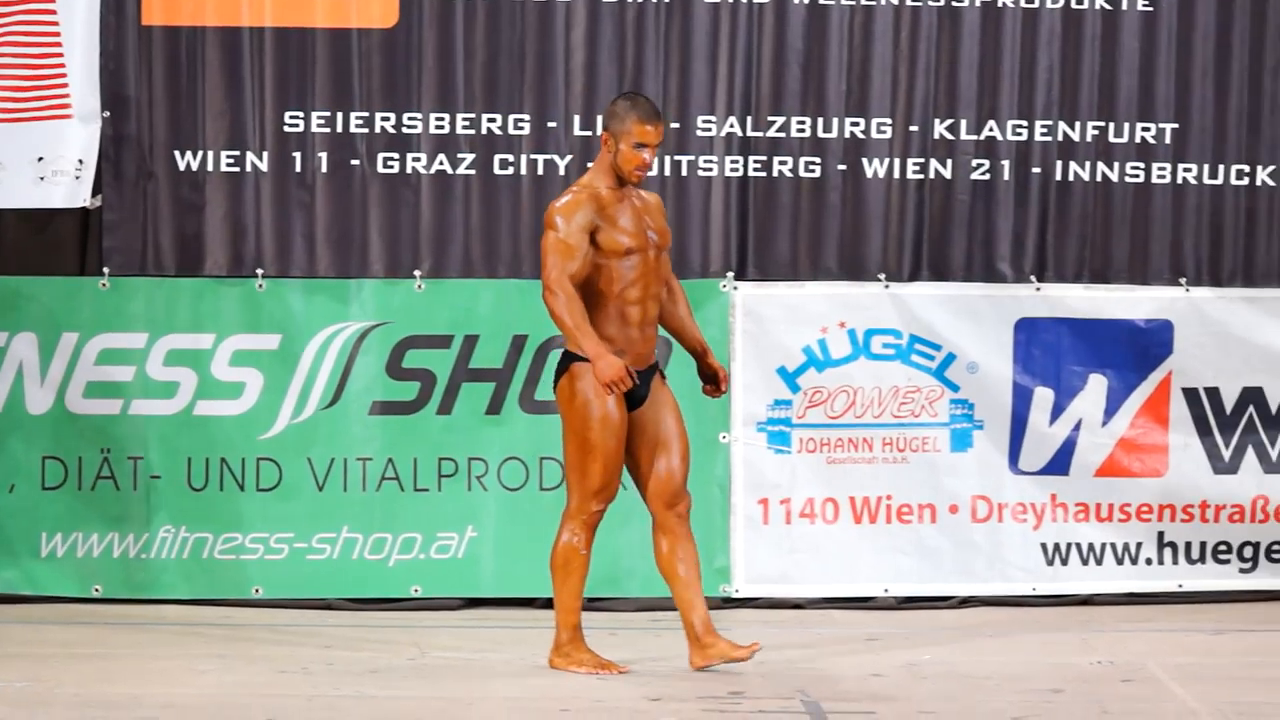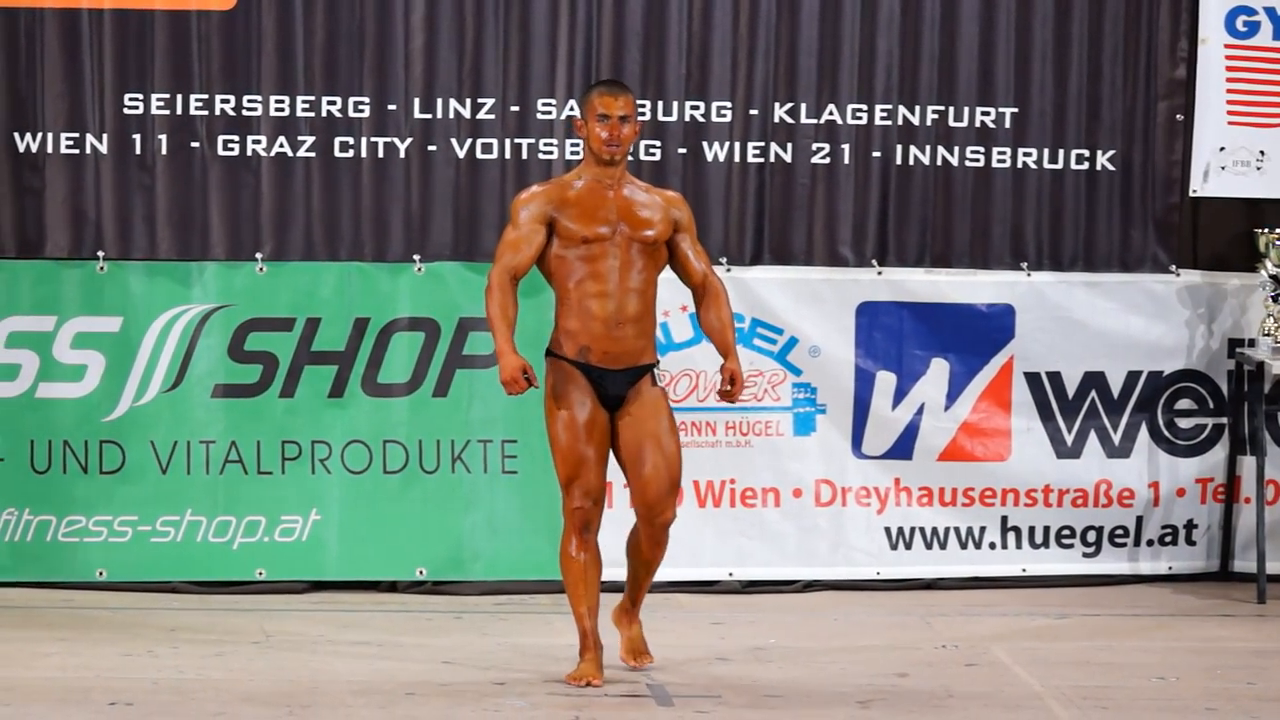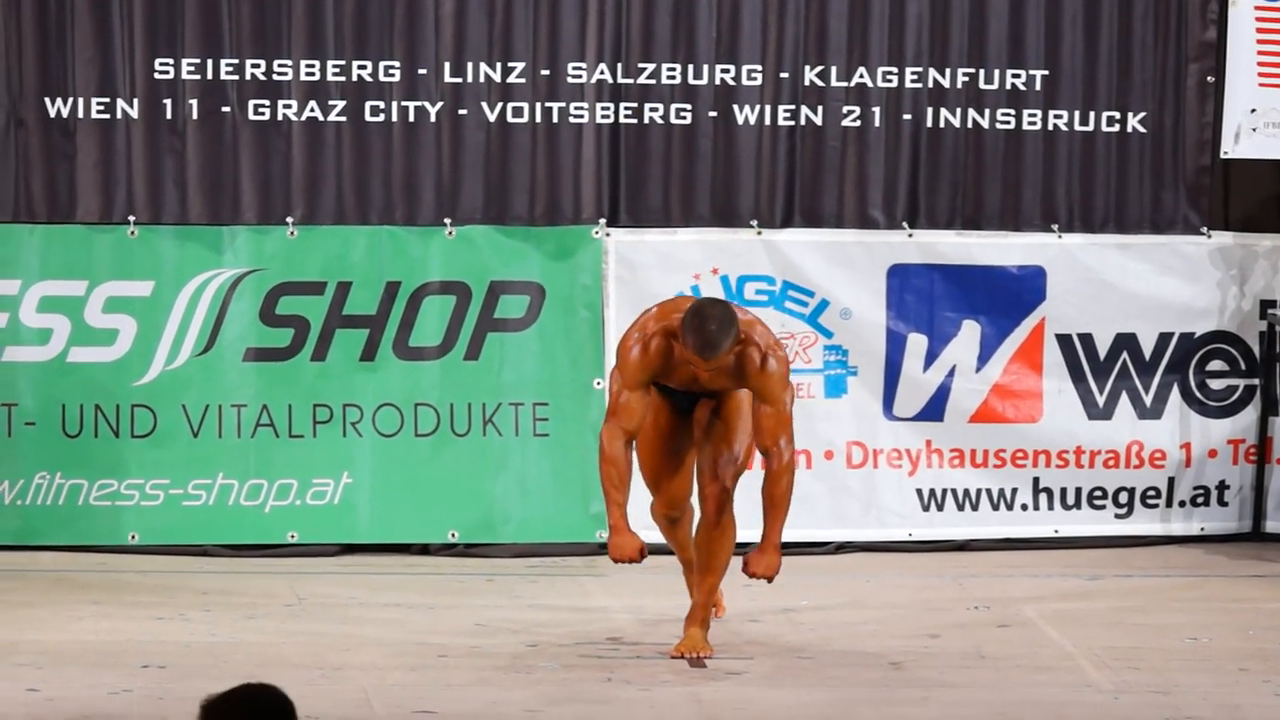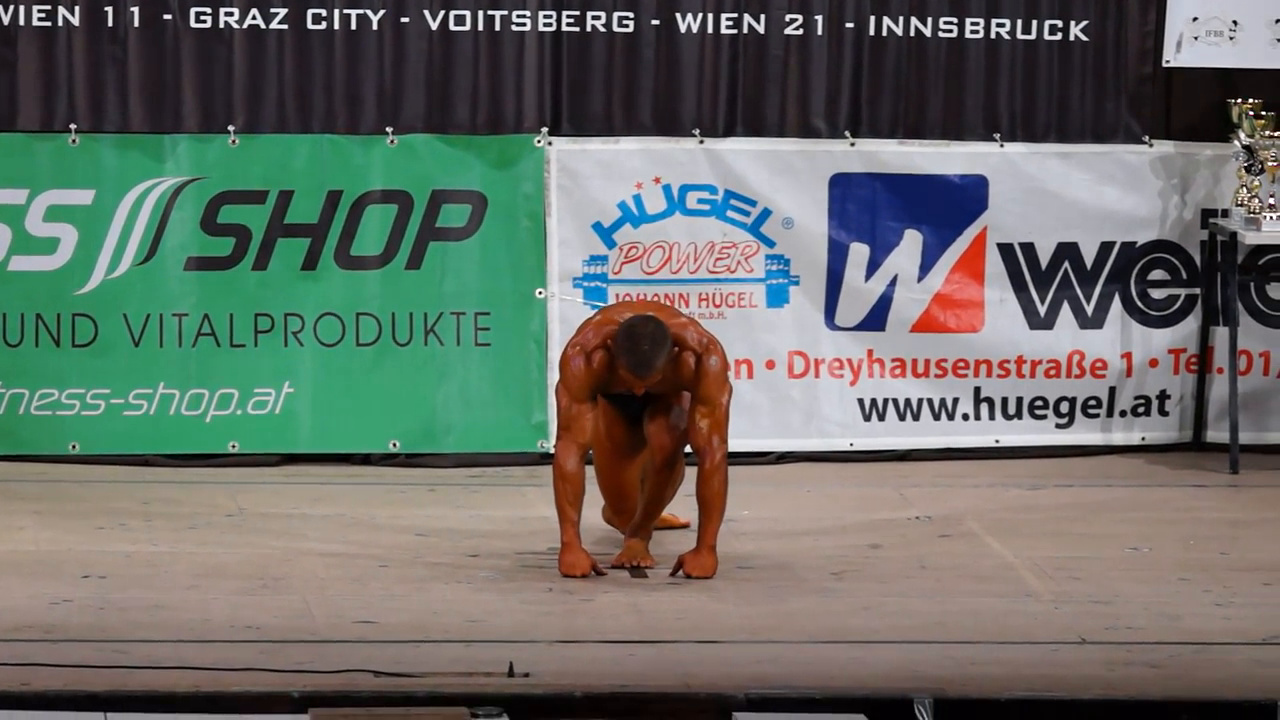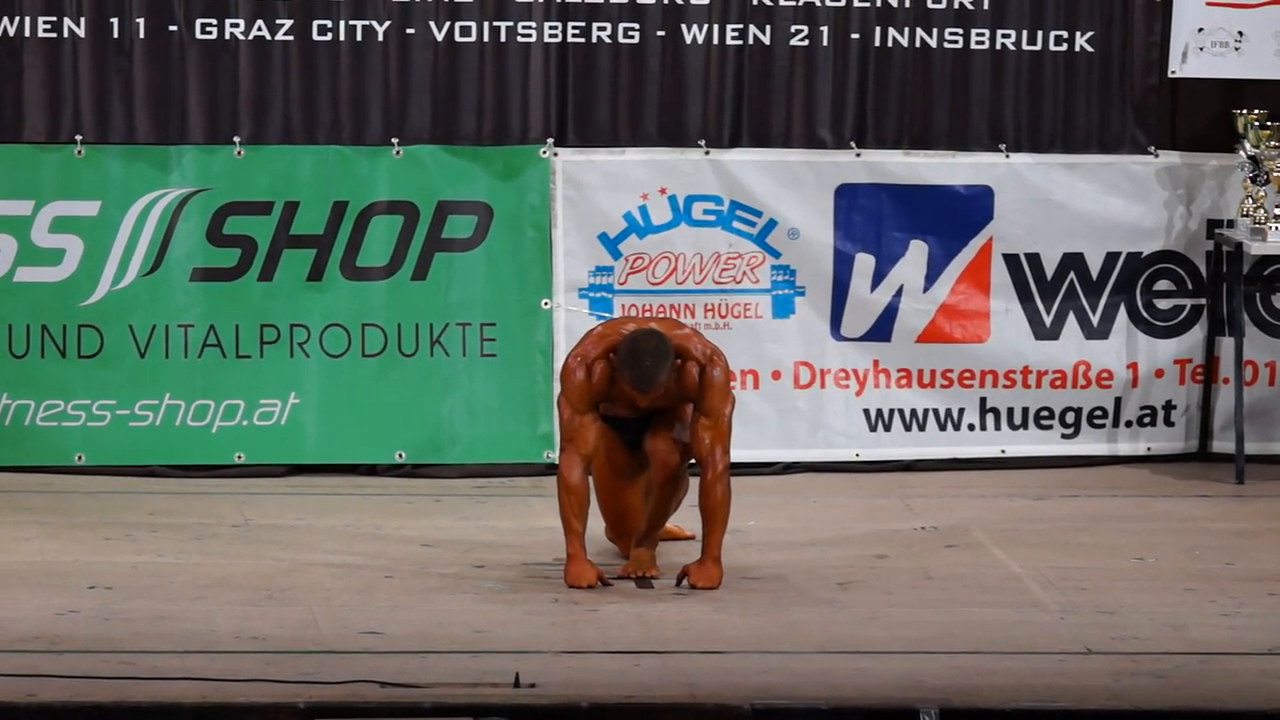
dt=1s
person 1, frame 1
left shoulder: (650, 206)
right shoulder: (574, 208)
right elbow: (557, 286)
left wrist: (702, 352)
right wrist: (597, 353)
left hip: (648, 377)
right hip: (592, 376)
left knee: (674, 506)
right knee: (588, 509)
left ankle: (703, 638)
right ankle: (566, 643)
person 1, frame 2
left shoulder: (667, 205)
right shoulder: (542, 201)
left elbow: (704, 283)
right elbow: (503, 276)
left wrist: (729, 354)
right wrist: (505, 348)
left hip: (640, 379)
right hip: (572, 375)
left knee: (659, 511)
right knee: (581, 514)
left ankle: (631, 609)
right ankle: (589, 650)
person 1, frame 3
left shoulder: (764, 355)
right shoulder: (645, 343)
left elbow: (779, 450)
right elbow: (616, 431)
left wrist: (770, 545)
right wrist: (618, 525)
left hip: (729, 391)
right hip: (662, 388)
left knee: (717, 496)
right knee: (670, 501)
left ankle: (698, 623)
right ankle: (693, 568)
person 1, frame 4
left shoulder: (704, 356)
right shoulder: (583, 354)
left elbow: (712, 451)
right elbow: (570, 447)
left wrist: (706, 548)
right wrist: (570, 545)
left hip: (672, 393)
right hip: (611, 397)
left knee: (665, 445)
right knee: (624, 514)
left ankle: (641, 531)
right ankle: (623, 514)
person 1, frame 5
left shoulder: (706, 366)
right shoulder: (585, 365)
left elbow: (715, 461)
right elbow: (574, 457)
left wrist: (710, 559)
right wrist: (576, 556)
left hip: (672, 413)
right hip: (611, 420)
left knee: (668, 457)
right knee: (627, 541)
left ankle: (647, 540)
right ankle: (640, 532)
